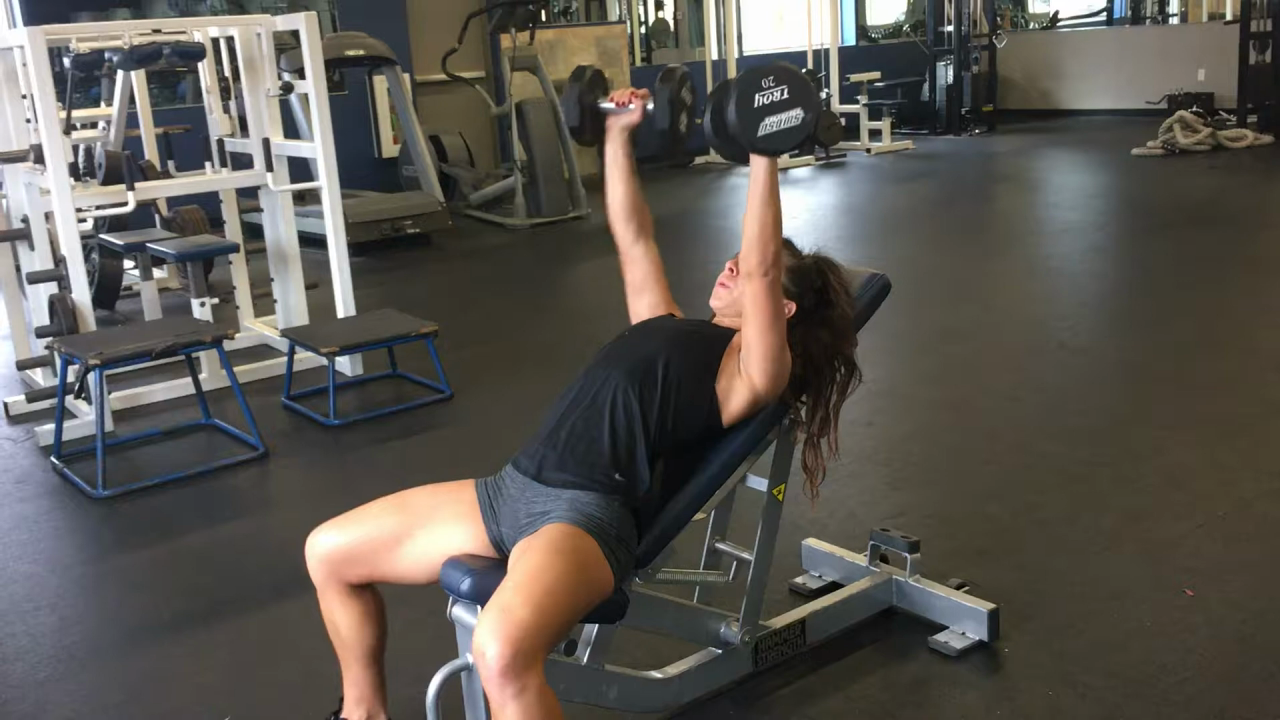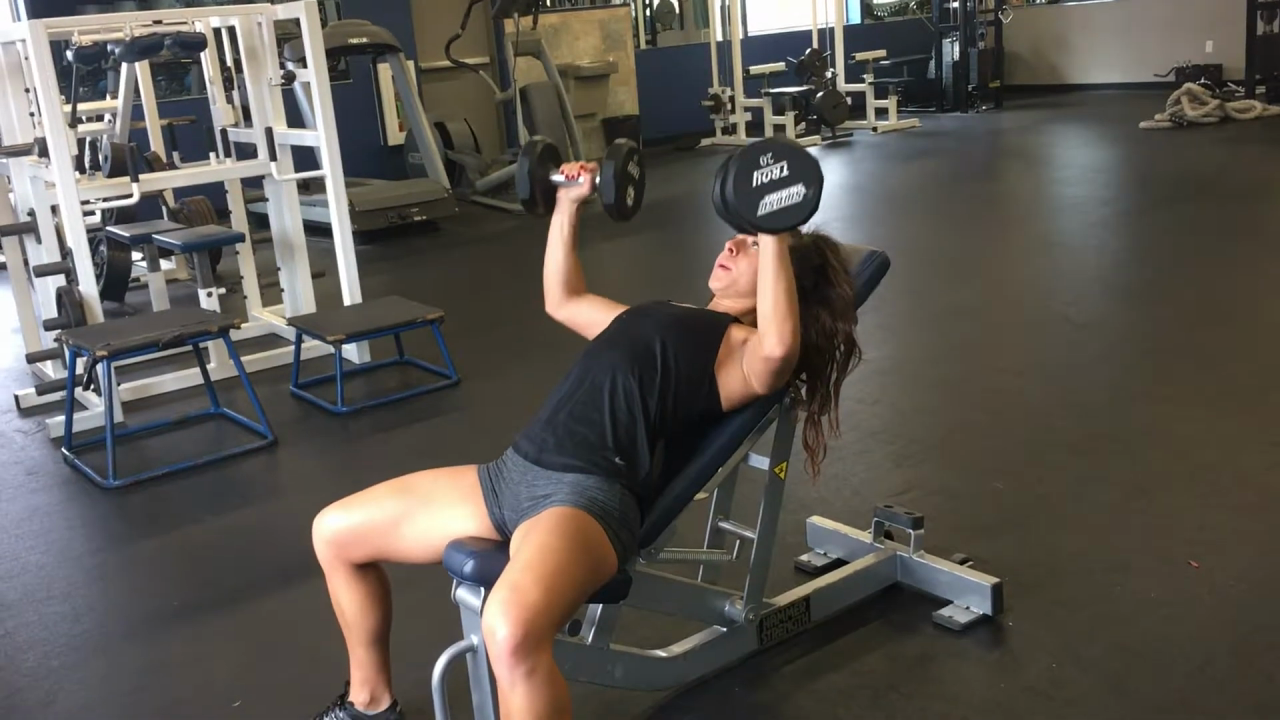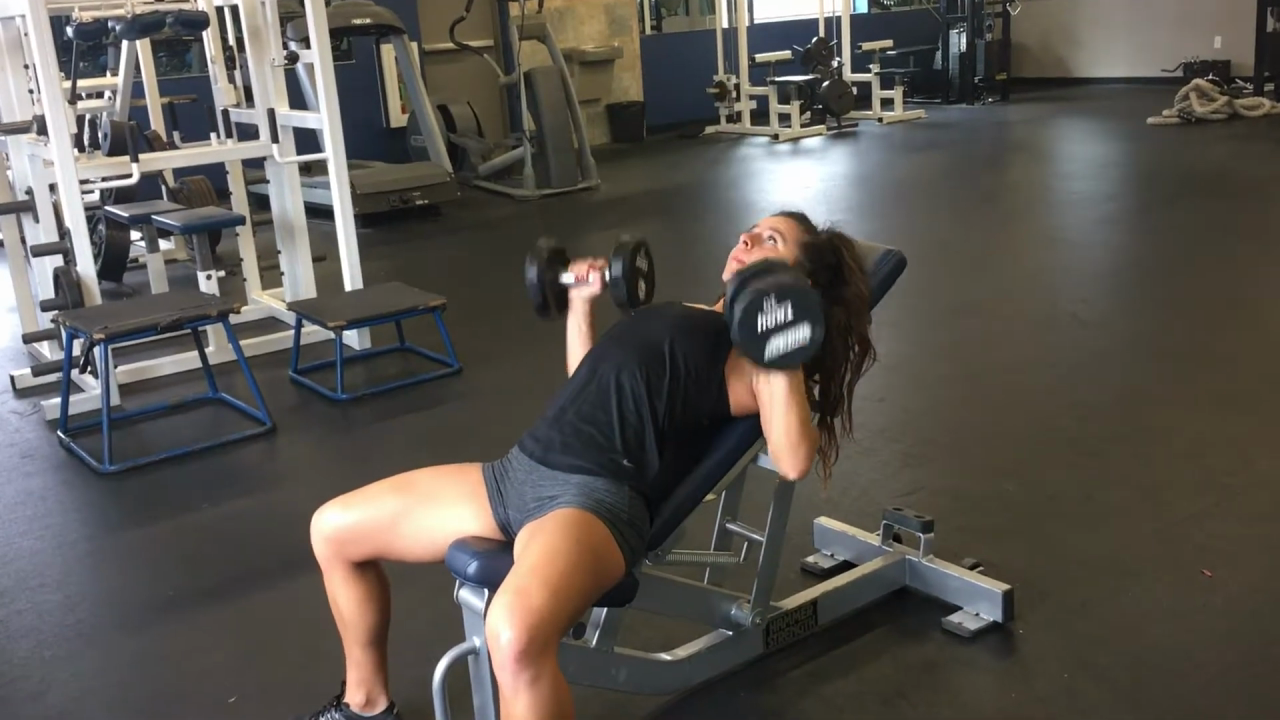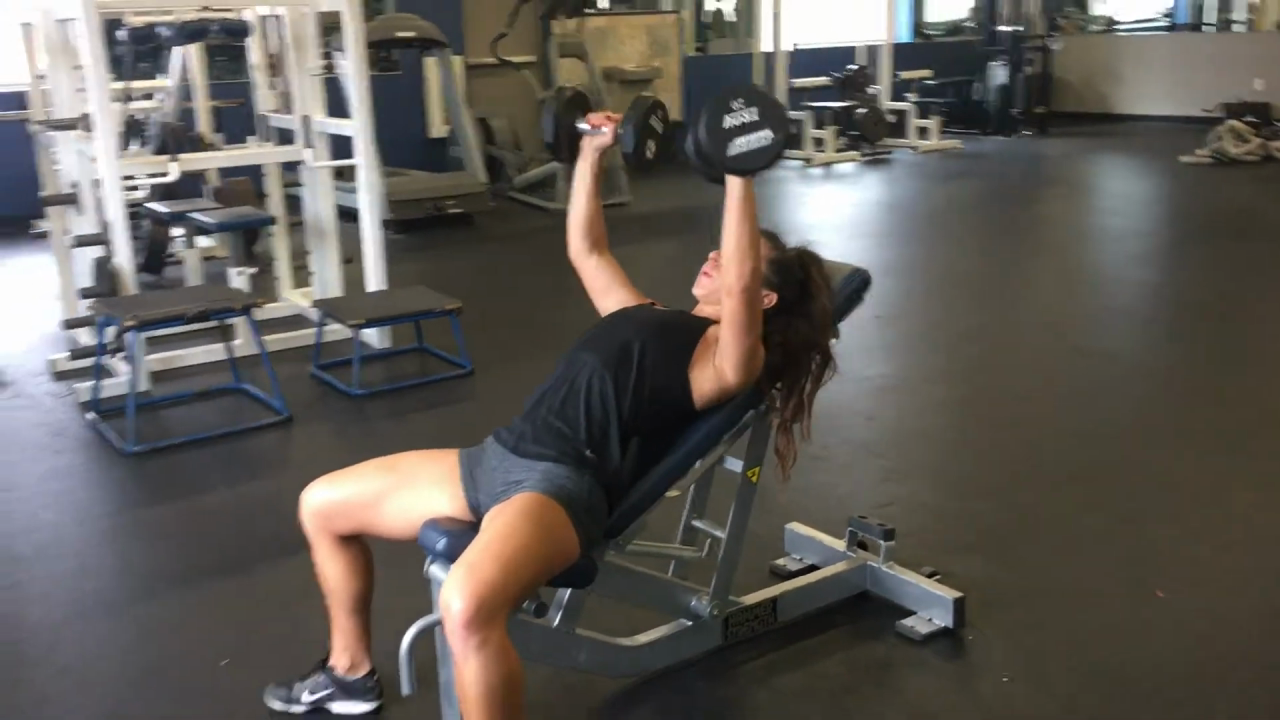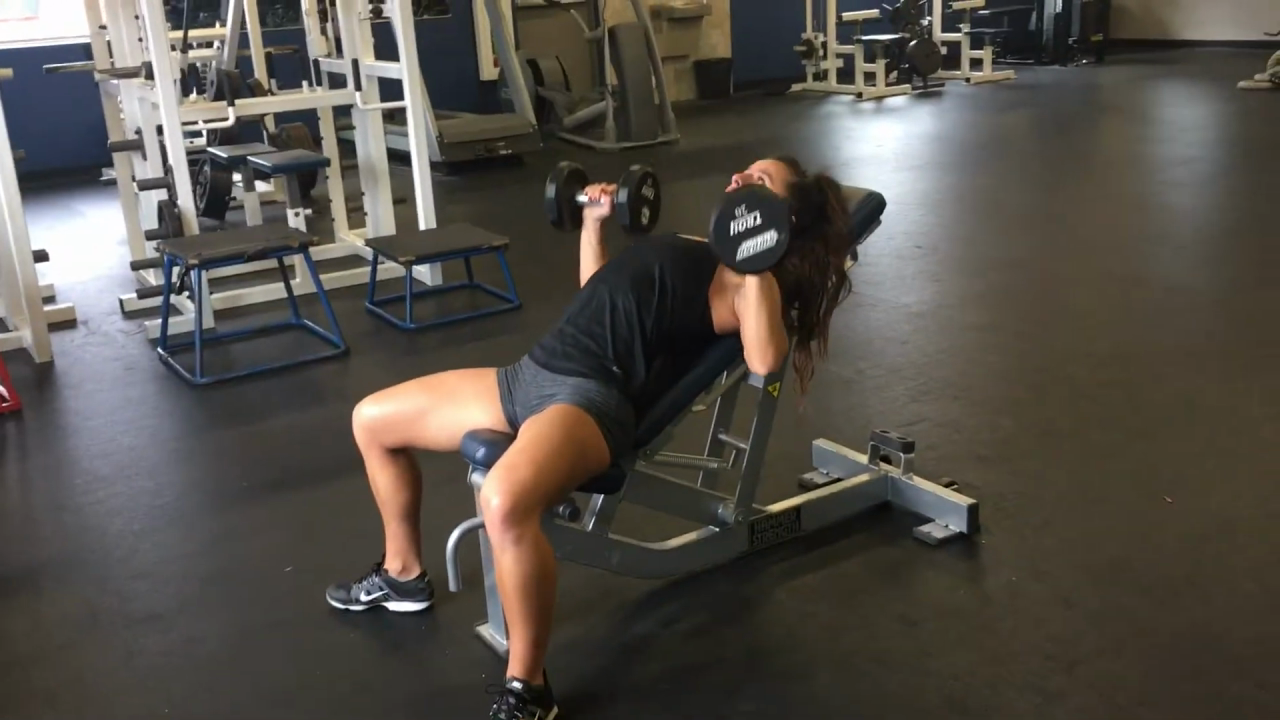
dt=1s
person 1, frame 1
left shoulder: (756, 368)
right shoulder: (666, 327)
left elbow: (761, 269)
right elbow: (632, 235)
left wrist: (763, 155)
right wrist: (618, 133)
left hip: (588, 512)
right hip: (514, 486)
left knee: (501, 650)
right knee: (327, 553)
person 1, frame 2
left shoulder: (747, 348)
right shoulder: (661, 314)
left elbow: (780, 344)
right elbow: (562, 299)
left wrist: (774, 230)
right wrist: (568, 204)
left hip: (593, 493)
right hip: (515, 470)
left knee: (511, 629)
right knee: (334, 532)
person 1, frame 3
right shoulder: (679, 315)
left elbow: (793, 460)
right wrist: (580, 303)
left hip: (600, 493)
right hip: (521, 468)
left knee: (516, 636)
right knee: (334, 530)
person 1, frame 4
left shoulder: (731, 356)
right shoulder: (649, 316)
left elbow: (739, 282)
right elbow: (586, 249)
left wrist: (738, 174)
right wrist: (591, 152)
left hip: (564, 485)
right hip: (497, 457)
left knee: (467, 606)
right knee: (321, 505)
right ankle: (350, 670)
person 1, frame 5
left shoulder: (746, 279)
right shoulder: (689, 250)
left elbow: (764, 358)
right wrist: (593, 222)
left hip: (594, 394)
right hip: (533, 371)
left knee: (505, 502)
right knee: (372, 420)
right ankle: (403, 573)
